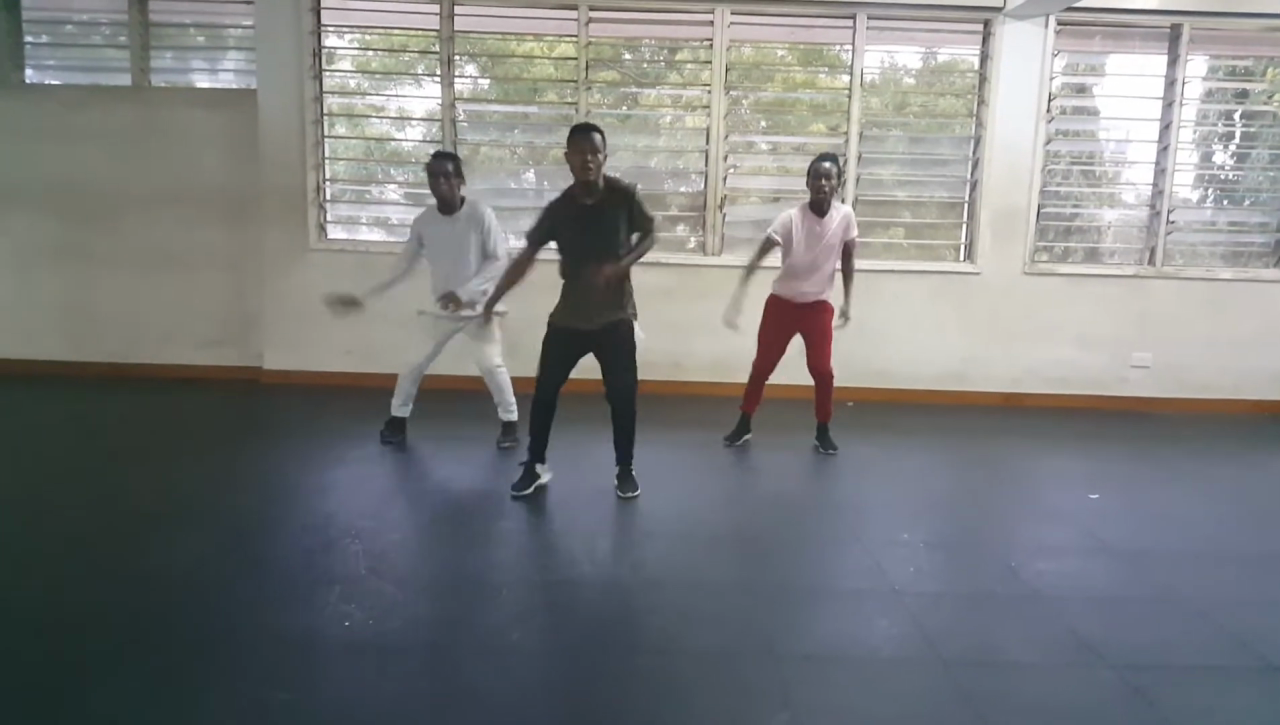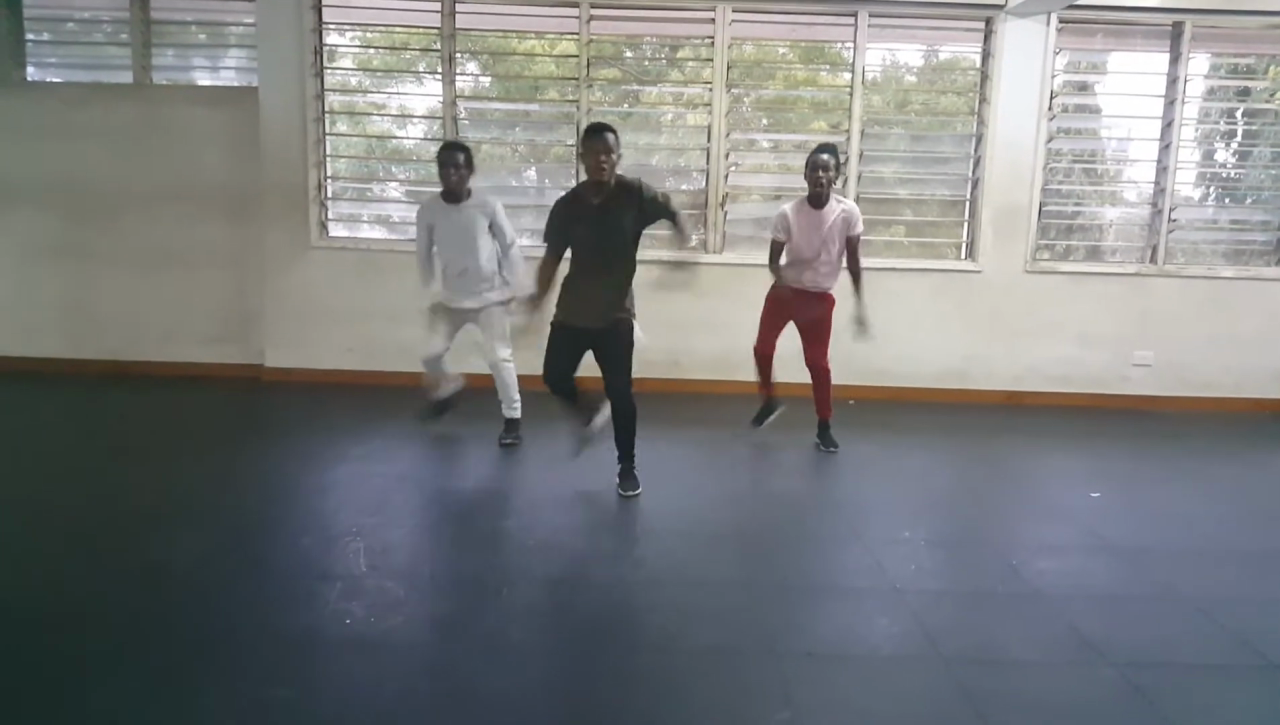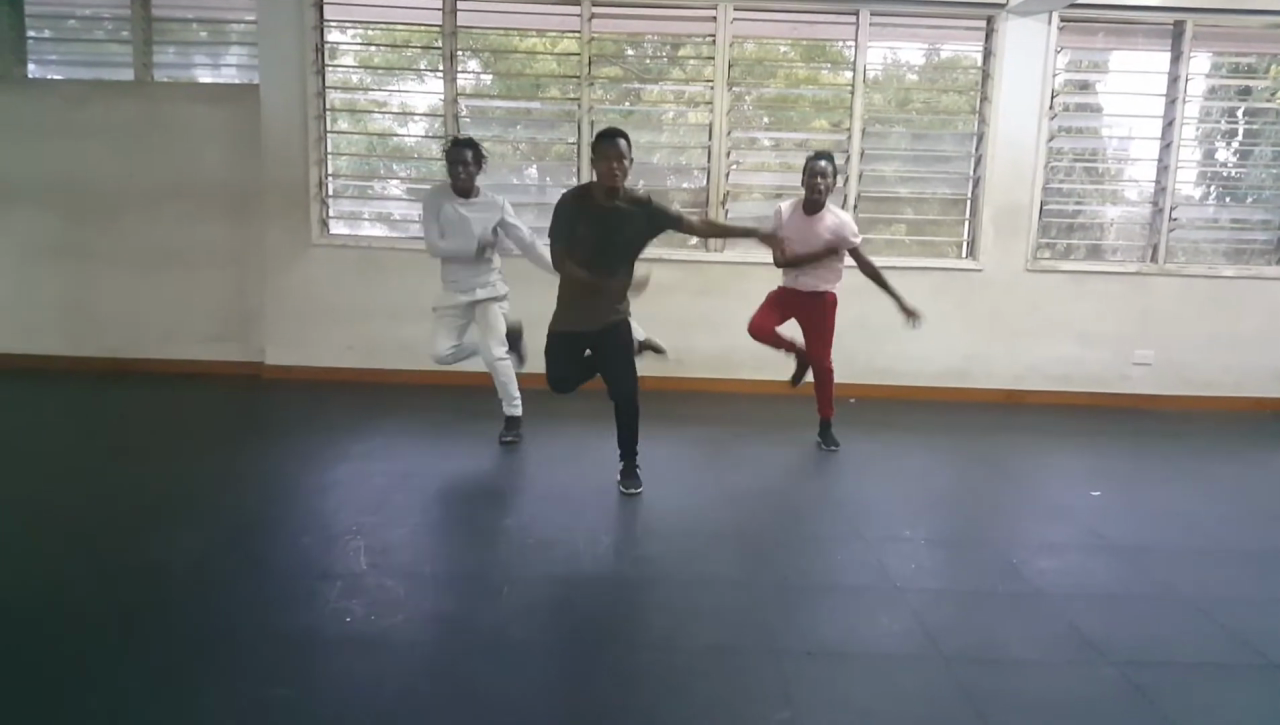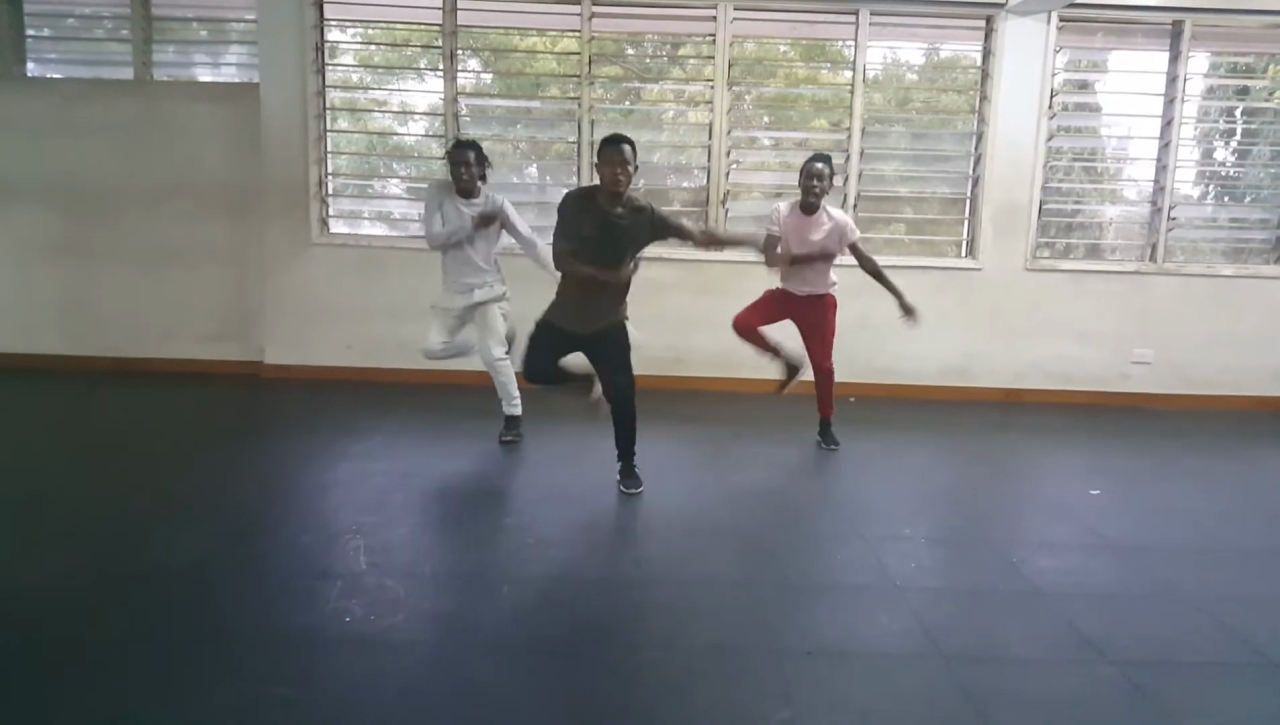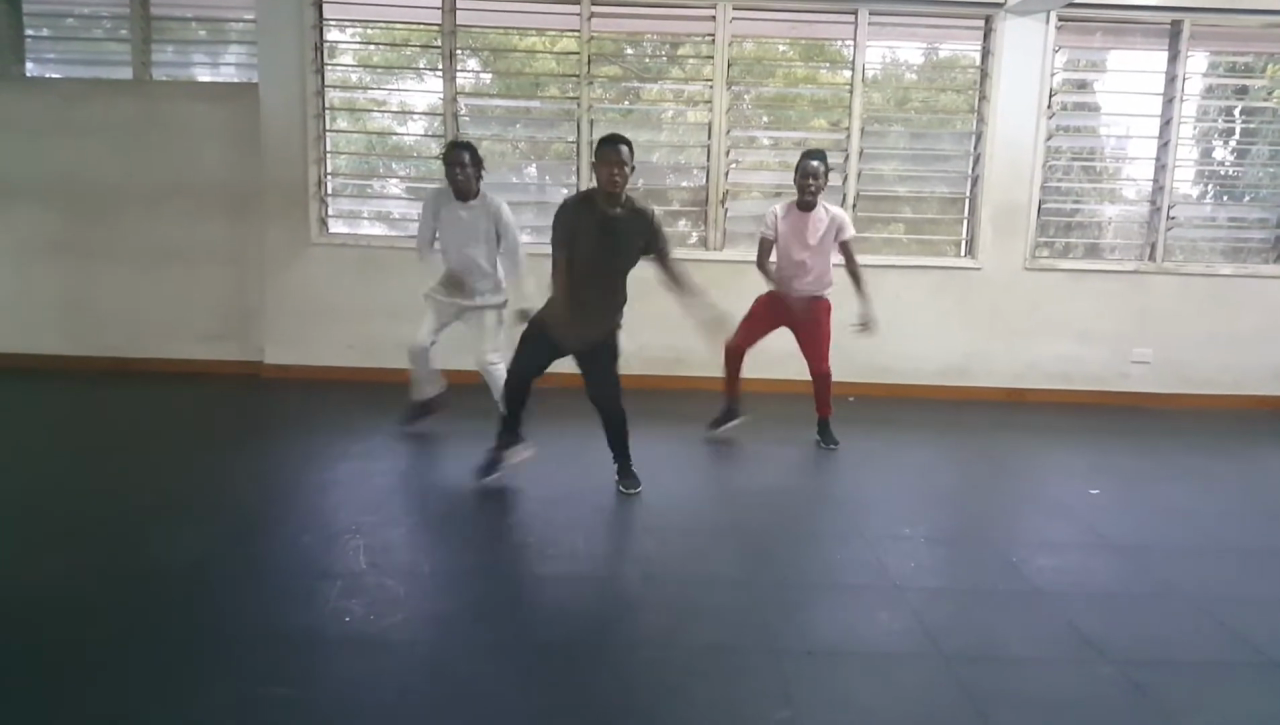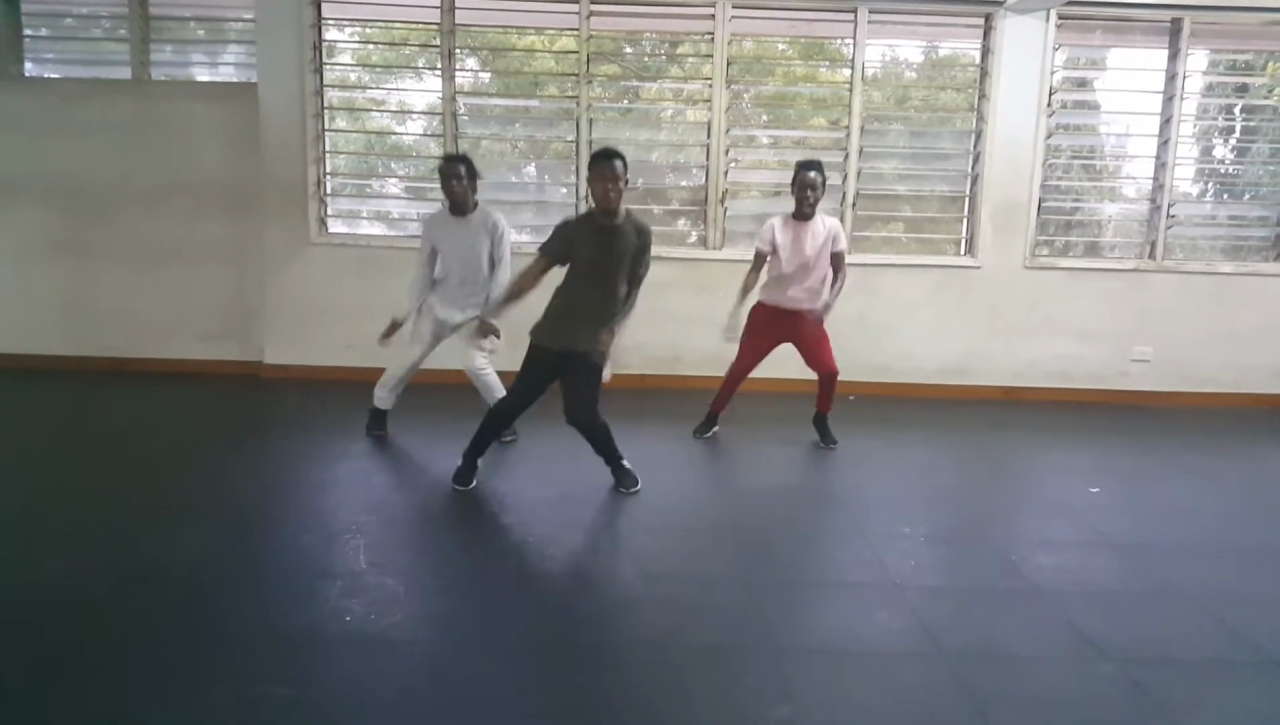
dt=0.1s
person 1, frame 1
left shoulder: (621, 194)
right shoulder: (557, 209)
left elbow: (646, 235)
right elbow: (526, 256)
left wrist: (620, 265)
right wrist: (492, 300)
left hip: (614, 315)
right hip: (568, 314)
left knee: (623, 394)
right knee: (544, 389)
left ankle: (624, 469)
right ankle: (535, 466)
person 1, frame 2
left shoulder: (635, 193)
right shoulder: (568, 206)
left elbow: (675, 214)
right elbow: (552, 258)
left wrist: (684, 246)
right wrist: (534, 305)
left hip: (615, 314)
right hip: (571, 312)
left knee: (620, 392)
right knee: (555, 379)
left ankle: (627, 467)
right ankle: (591, 411)
person 1, frame 3
left shoulder: (642, 207)
right shoulder: (571, 202)
left elbow: (696, 226)
right elbow: (561, 260)
left wrist: (757, 233)
right wrist: (600, 283)
left hip: (611, 316)
right hip: (572, 314)
left knee: (623, 393)
right knee: (561, 382)
left ankle: (629, 465)
right ankle: (629, 353)
person 1, frame 4
left shoulder: (644, 215)
right shoulder: (575, 202)
left elbow: (697, 236)
right elbow: (561, 260)
right wrist: (607, 277)
left hip: (608, 320)
right hip: (565, 314)
left knee: (622, 394)
right knee: (535, 371)
left ankle: (627, 465)
right ankle: (583, 379)
person 1, frame 5
left shoulder: (643, 218)
right shoulder: (574, 209)
left elbow: (668, 268)
right elbow: (561, 263)
left wrist: (698, 301)
right wrist: (561, 309)
left hip: (601, 326)
right hip: (558, 318)
left knee: (606, 400)
right knee: (517, 381)
left ankle: (624, 465)
right ankle: (507, 444)
person 1, frame 6
left shoulder: (640, 234)
right shoulder: (573, 229)
left elbow: (633, 289)
right elbow: (535, 272)
left wrist: (612, 329)
right wrist: (493, 310)
left hip: (592, 341)
right hip: (554, 334)
left knee: (582, 413)
right knee: (517, 402)
left ankle: (618, 465)
right ankle: (471, 458)
person 2, frame 1
left shoulder: (846, 216)
right shoulder: (789, 218)
left elbow: (848, 261)
right elbow: (758, 257)
left wrist: (847, 302)
right wrist: (737, 295)
left hip: (817, 306)
right hip: (782, 303)
left knee: (822, 371)
right knee: (762, 366)
left ankle: (823, 431)
right ankle: (744, 424)
person 2, frame 2
left shoulder: (848, 211)
right shoulder: (788, 213)
left elbow: (853, 260)
right elbow: (773, 263)
left wrist: (860, 303)
right wrist: (789, 290)
left hip: (820, 296)
right hip: (787, 291)
left knee: (818, 364)
right knee: (763, 348)
left ankle: (824, 428)
right ankle: (769, 401)
person 2, frame 3
left shoulder: (840, 221)
right shoulder: (785, 211)
left elbow: (866, 265)
right elbow: (780, 259)
left wrist: (900, 301)
right wrist: (824, 252)
left hip: (821, 297)
right hip: (789, 291)
left knee: (824, 364)
right knee: (758, 327)
left ankle: (826, 428)
right ankle: (803, 354)
person 2, frame 4
left shoulder: (839, 221)
right shoulder: (781, 212)
left elbow: (865, 261)
right elbow: (771, 258)
left wrist: (900, 297)
right wrist: (818, 254)
left hip: (819, 300)
right hip: (785, 293)
left knee: (822, 365)
right knee: (742, 323)
left ankle: (825, 426)
right ankle: (787, 362)
person 2, frame 5
left shoulder: (837, 217)
right shoulder: (777, 213)
left elbow: (852, 263)
right elbow: (762, 260)
left wrist: (866, 305)
right wrist: (786, 289)
left hip: (815, 302)
right hip: (780, 297)
left knee: (820, 368)
right knee: (734, 347)
left ankle: (824, 425)
right ankle: (731, 409)
person 2, frame 6
left shoulder: (832, 228)
right shoulder: (774, 227)
left elbow: (839, 273)
right elbow: (754, 270)
left wrist: (825, 307)
right wrist: (736, 312)
left hip: (807, 315)
right hip: (769, 311)
left knee: (828, 371)
right knee: (740, 368)
left ankle: (821, 422)
right ankle: (712, 417)
person 3, frame 1
left shoulder: (480, 214)
right shoulder: (424, 222)
left elbow: (498, 260)
right elbow: (403, 264)
left wrist: (465, 294)
right wrist: (364, 297)
left hip: (476, 304)
right hip: (445, 308)
left knee: (490, 364)
right knee: (415, 364)
left ankle: (510, 423)
right ankle: (397, 420)
person 3, frame 2
left shoulder: (487, 206)
right shoulder: (428, 210)
left elbow: (510, 247)
right elbow: (425, 257)
left wrist: (511, 288)
right wrist: (436, 295)
left hip: (489, 297)
right hip: (451, 299)
left knee: (498, 357)
right knee: (431, 353)
left ankle: (512, 419)
right ankle: (446, 388)
person 3, frame 3
left shoulder: (495, 204)
right shoulder: (435, 198)
left elbow: (526, 241)
right elbow: (434, 244)
right wrist: (475, 248)
left hip: (487, 291)
right hip: (454, 294)
left knee: (495, 356)
right knee: (442, 352)
left ankle: (513, 417)
right ankle: (507, 338)
person 3, frame 4
left shoulder: (498, 204)
right shoulder: (439, 195)
left elbow: (529, 242)
right elbow: (434, 239)
right wrist: (474, 225)
left hip: (489, 291)
right hip: (454, 293)
left knee: (492, 356)
right knee: (433, 348)
left ankle: (513, 417)
right ankle: (499, 339)
person 3, frame 5
left shoulder: (495, 207)
right shoulder: (435, 201)
left elbow: (513, 255)
right elbow: (423, 245)
left wrist: (518, 299)
right wrist: (446, 274)
left hip: (487, 295)
right hip: (449, 292)
left knee: (487, 359)
right knee: (419, 344)
right ankle: (429, 394)
person 3, frame 6
left shoulder: (493, 222)
right shoulder: (433, 223)
left elbow: (502, 272)
right elbow: (423, 273)
left wrist: (490, 316)
right wrist: (403, 317)
left hip: (477, 310)
right hip: (438, 307)
left knee: (477, 365)
right knee: (407, 361)
right ankle: (379, 410)
